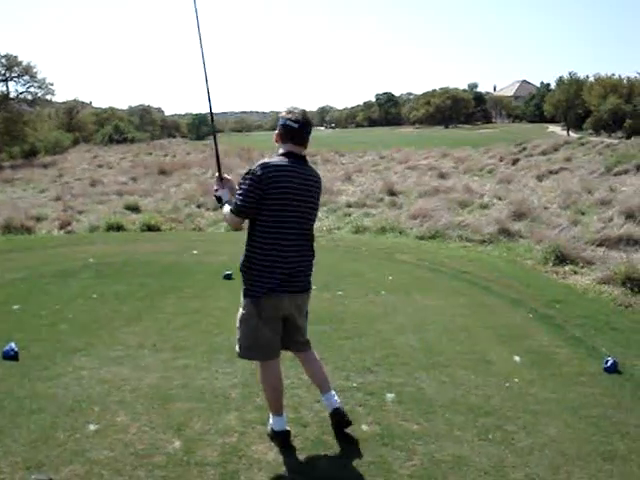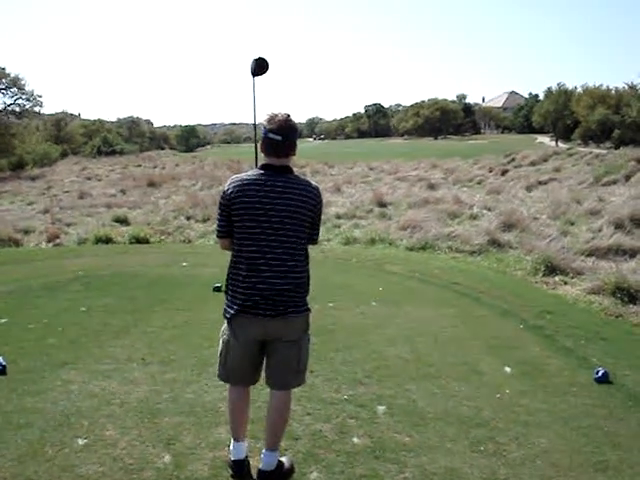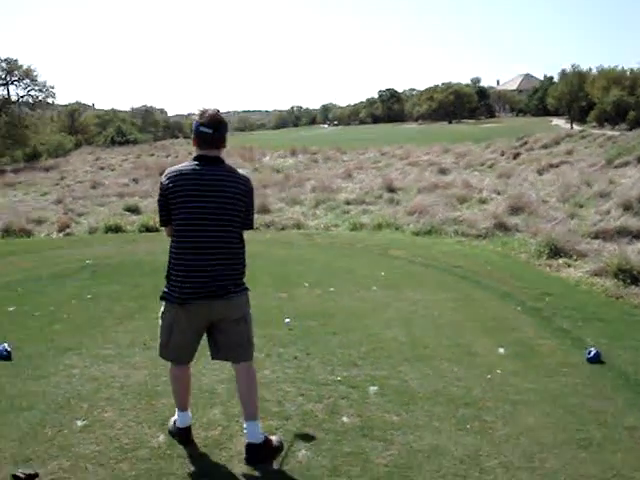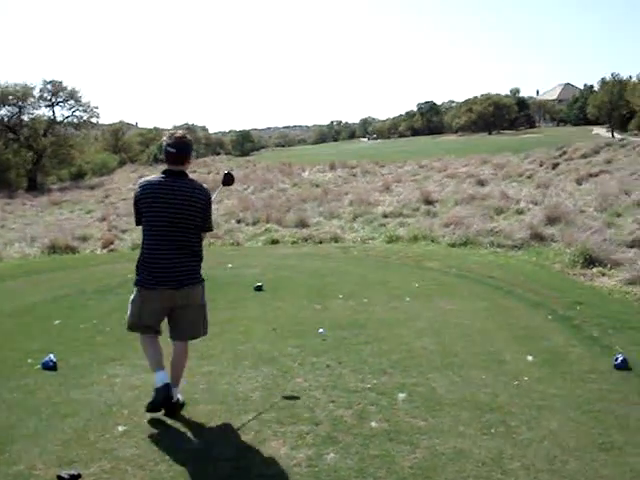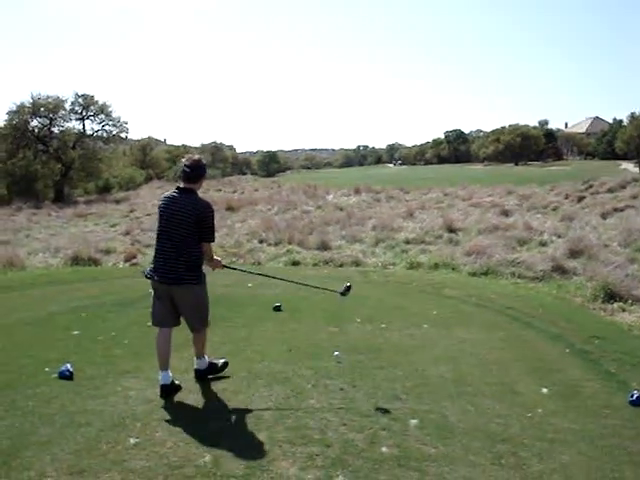
dt=1s
person 1, frame 1
left shoulder: (262, 171)
right shoulder: (313, 178)
left elbow: (234, 221)
left wrist: (225, 199)
right wrist: (237, 191)
left hip: (262, 283)
right hip: (299, 282)
left knee: (268, 357)
right knee: (302, 346)
left ankle: (279, 427)
right ankle: (334, 407)
person 1, frame 2
left shoulder: (235, 187)
right shoulder: (310, 193)
left elbow: (225, 242)
right elbow: (308, 242)
left hip: (243, 304)
right hip: (290, 306)
left knee: (239, 383)
right knee: (281, 387)
person 1, frame 3
left shoulder: (172, 178)
right shoulder: (241, 182)
left elbow: (168, 228)
right elbow: (242, 229)
left hip: (185, 287)
right hip: (229, 289)
left knee: (179, 361)
right knee: (242, 360)
left ankle: (182, 422)
right ankle: (253, 439)
person 1, frame 4
left shoulder: (144, 187)
right shoulder: (201, 193)
left elbow: (142, 225)
right elbow: (202, 234)
left hip: (151, 276)
right hip: (188, 277)
left knee: (146, 330)
right knee: (181, 338)
left ankle: (161, 381)
right ankle: (172, 395)
person 1, frame 5
left shoulder: (165, 200)
right shoulder: (203, 207)
right elbow: (205, 247)
right wrist: (213, 262)
left hip: (161, 275)
right hip: (189, 278)
left knee: (163, 328)
right knee: (198, 325)
left ankle: (165, 380)
right ankle: (202, 365)
